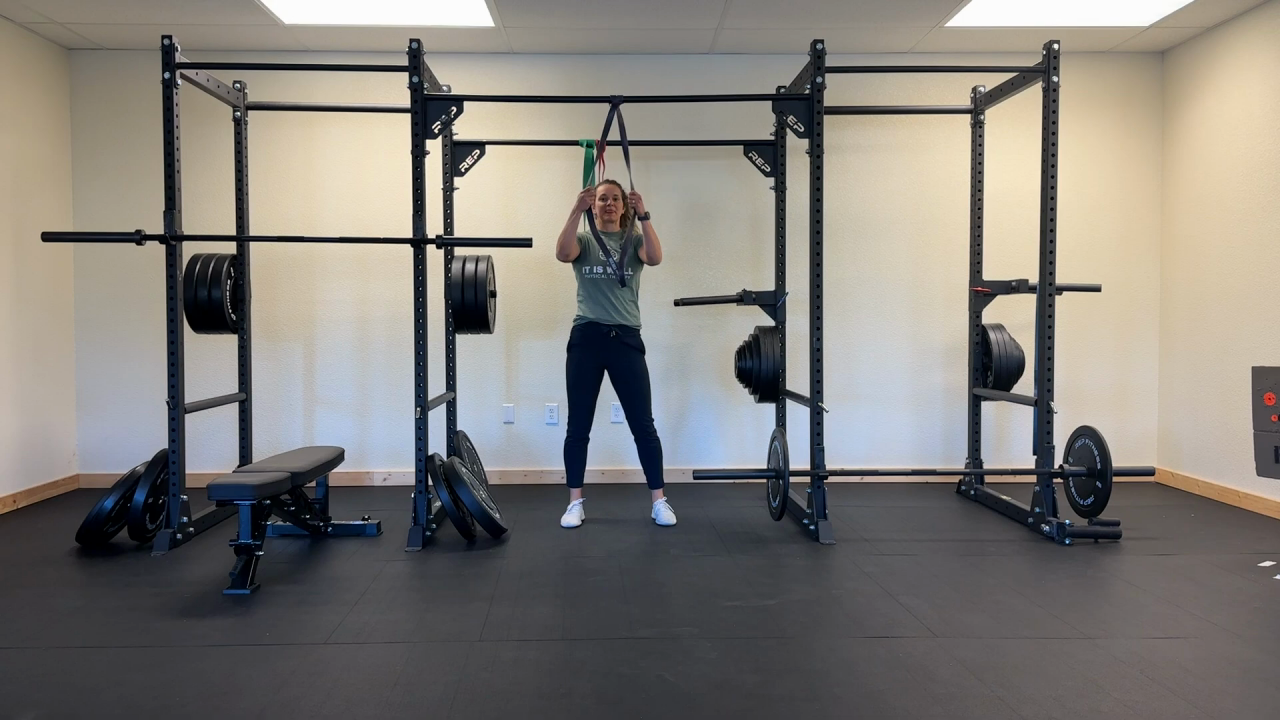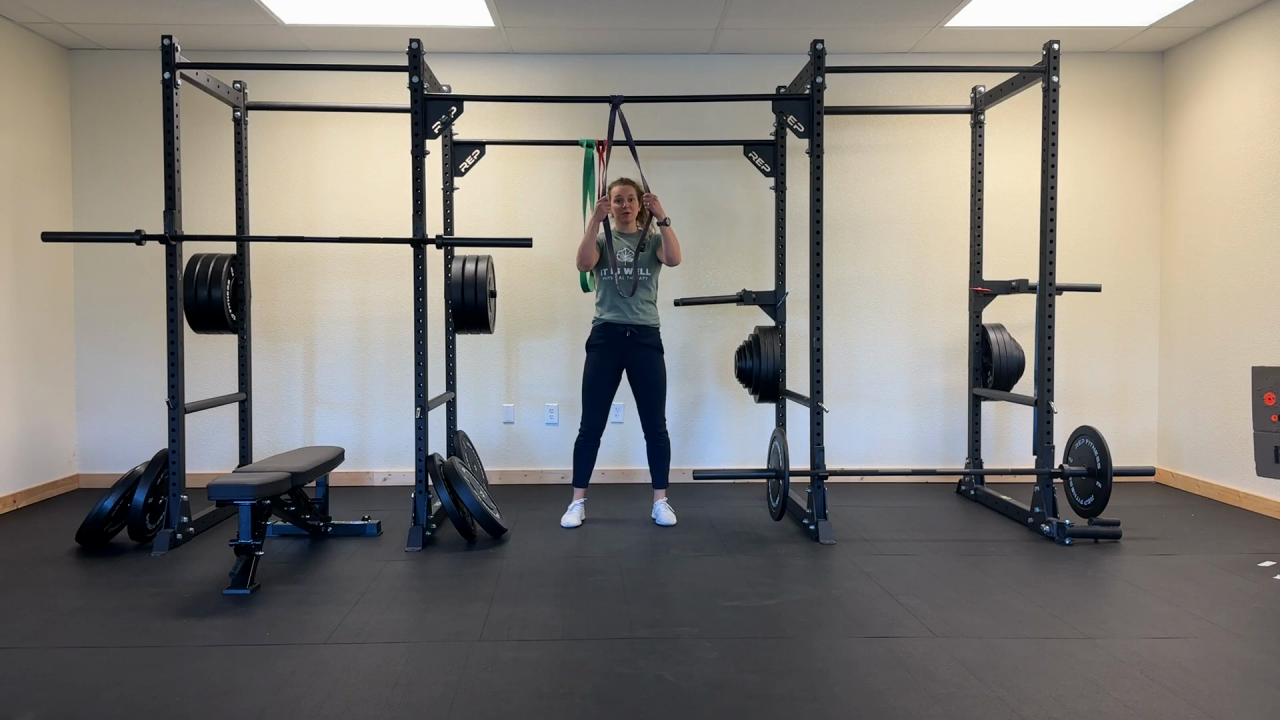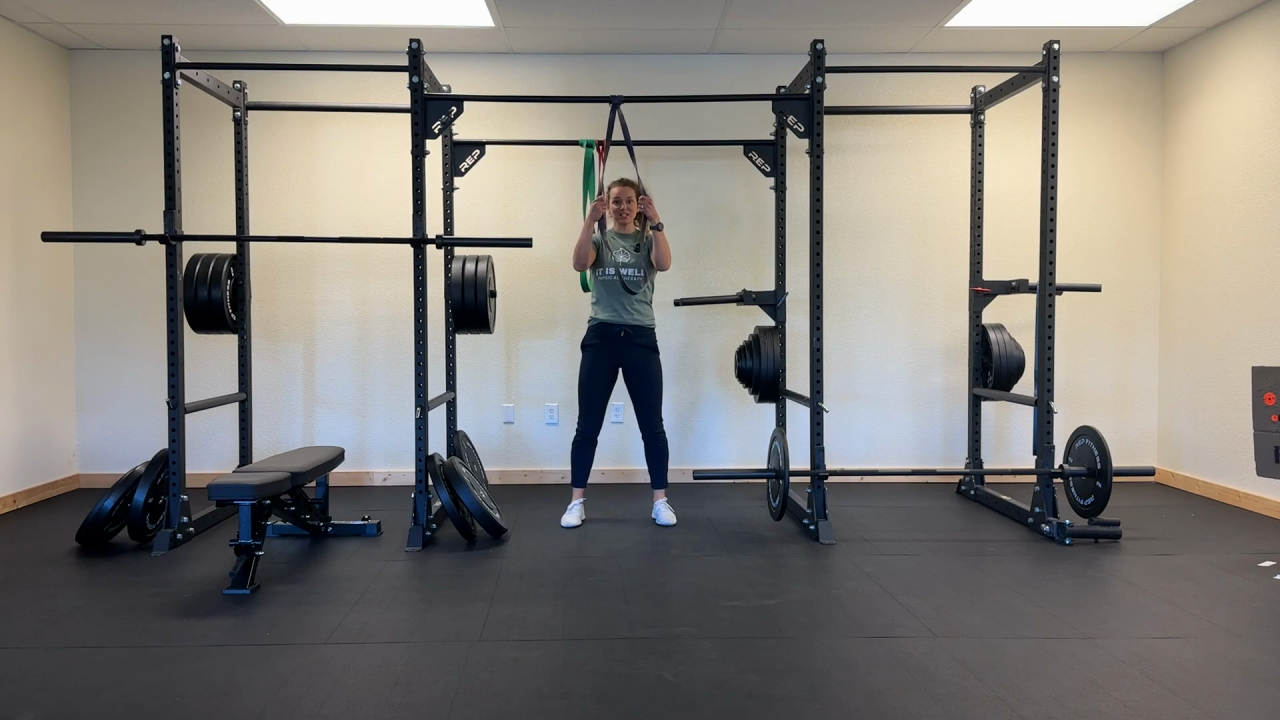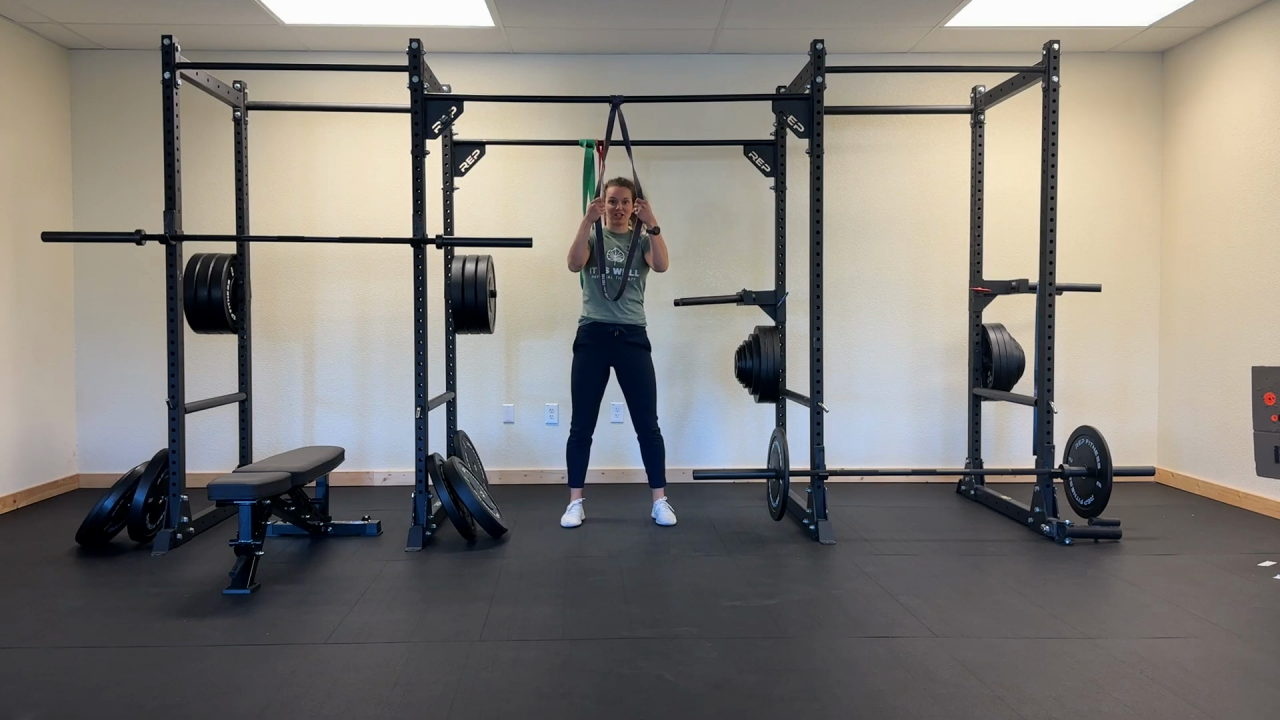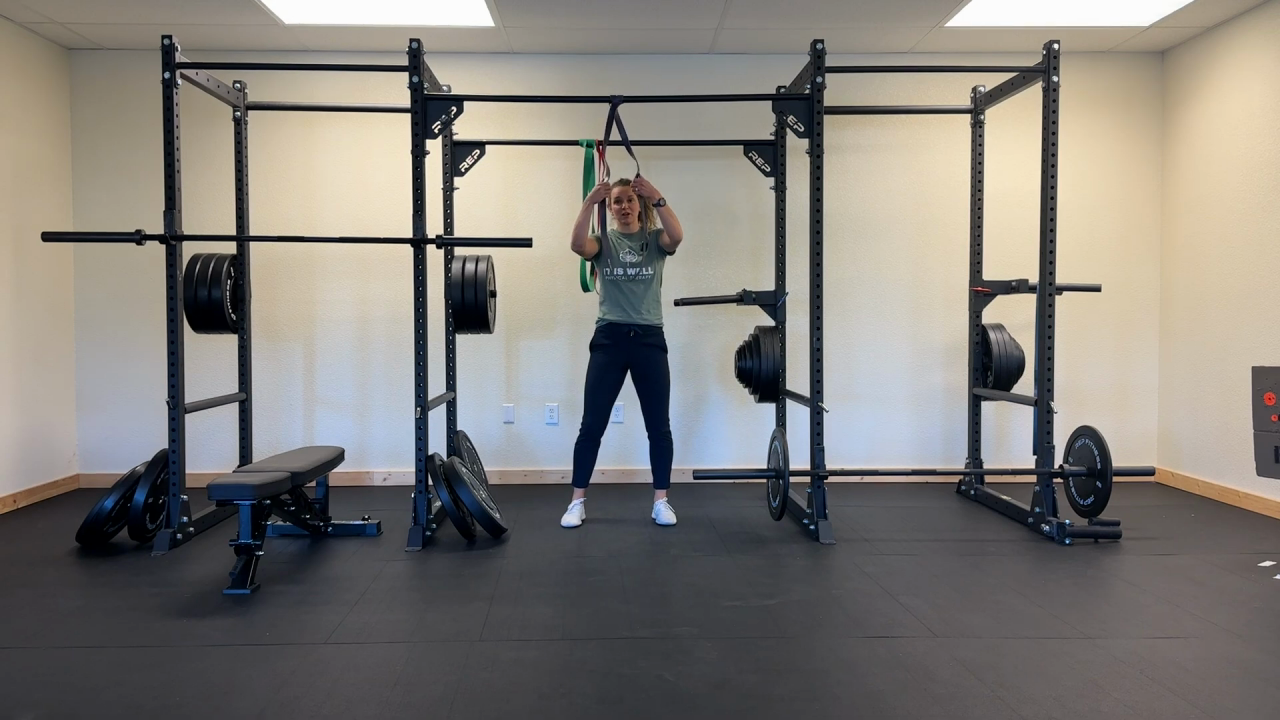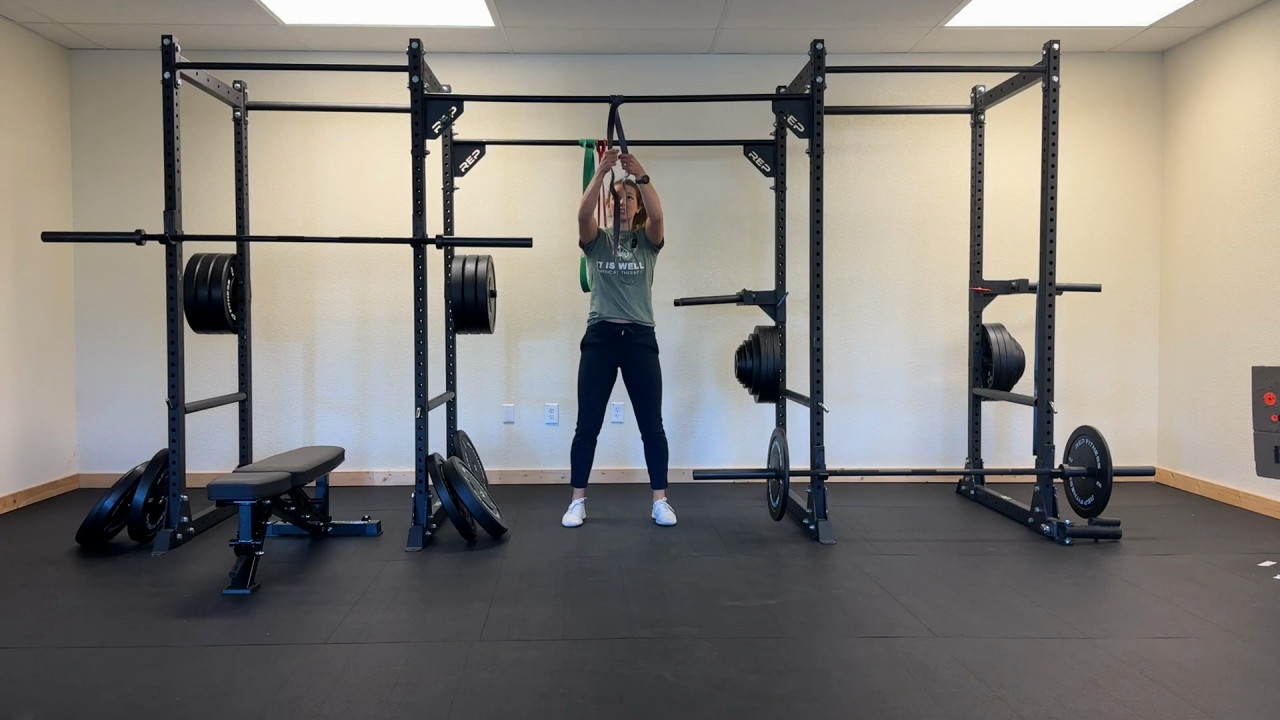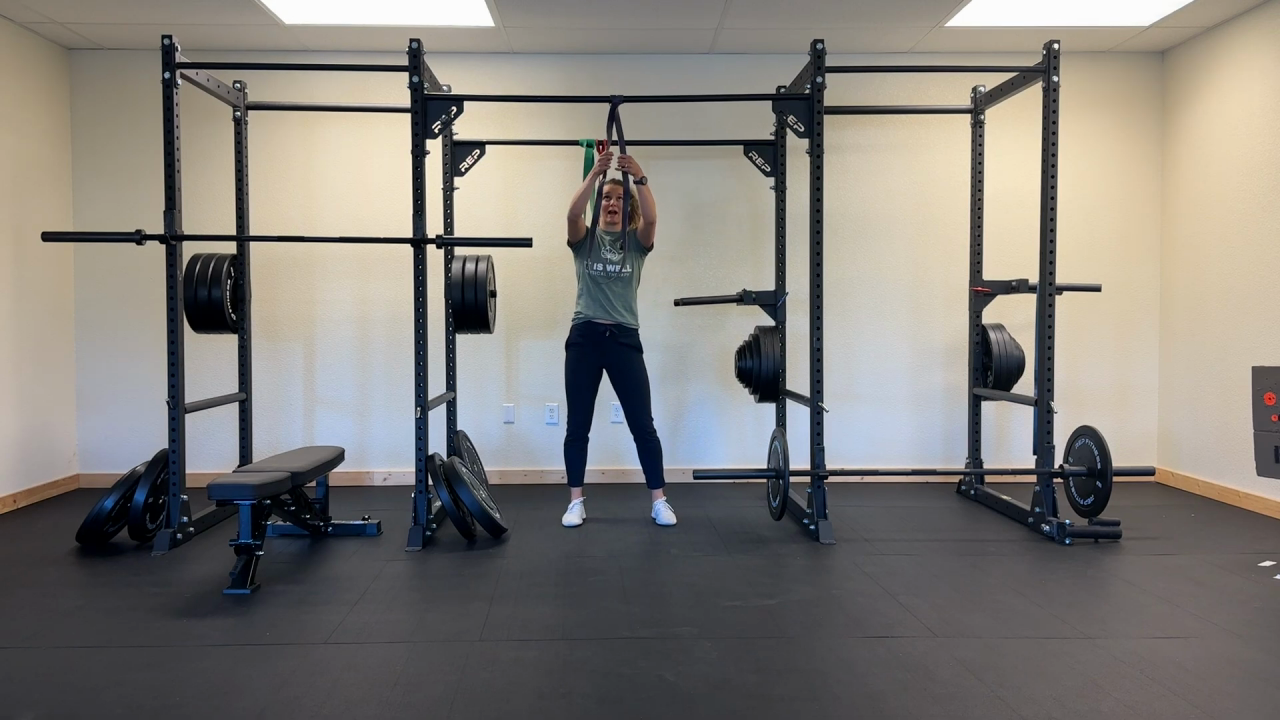
dt=0.4s
person 1, frame 1
left shoulder: (633, 241)
right shoulder: (583, 239)
left elbow: (654, 257)
right elbow: (562, 254)
left wrist: (643, 215)
right wrist: (576, 211)
left hip: (626, 339)
right hip: (586, 338)
left knee: (643, 425)
right knee: (578, 425)
left ankle: (659, 501)
right ankle: (575, 502)
person 1, frame 2
left shoulder: (653, 239)
right shoulder: (601, 239)
left elbow: (675, 259)
right elbow: (583, 264)
left wrist: (662, 217)
right wrist: (595, 220)
left hip: (645, 339)
right hip: (605, 338)
left knee: (655, 426)
right knee: (591, 425)
left ankle: (660, 501)
right ankle: (577, 502)
person 1, frame 3
left shoulder: (648, 240)
right shoulder: (599, 240)
left elbow: (664, 265)
right elbow: (579, 264)
left wrist: (656, 222)
right wrist: (590, 220)
left hip: (641, 339)
right hip: (600, 338)
left knee: (652, 425)
right knee: (588, 426)
left ankle: (660, 501)
right ankle: (577, 502)
person 1, frame 4
left shoulder: (642, 241)
right shoulder: (592, 238)
left elbow: (662, 265)
right elbow: (574, 265)
left wrist: (652, 224)
right wrist: (588, 221)
left hip: (632, 338)
right hip: (592, 337)
left knee: (647, 424)
right knee: (582, 425)
left ankle: (660, 501)
right ankle: (576, 502)
person 1, frame 5
left shoulder: (656, 240)
right shoulder: (603, 242)
left elbow: (677, 235)
right elbow: (576, 244)
left wrist: (658, 198)
right wrist: (590, 202)
left hip: (649, 339)
right hip: (609, 339)
left knee: (658, 425)
right knee: (592, 425)
left ankle: (661, 500)
right ankle: (577, 502)
person 1, frame 6
left shoulder: (648, 239)
right shoulder: (596, 239)
left elbow: (658, 216)
right elbow: (583, 215)
left wrist: (641, 175)
right wrist: (601, 172)
left hip: (640, 338)
right hip: (600, 338)
left knee: (652, 426)
right knee: (588, 425)
left ankle: (660, 502)
right ankle: (577, 502)
person 1, frame 7
left shoulder: (637, 241)
right shoulder: (584, 239)
left elbow: (651, 218)
right elbow: (572, 213)
left wrist: (639, 177)
right wrist: (595, 173)
left hip: (624, 339)
right hip: (584, 338)
left knee: (643, 425)
right knee: (577, 425)
left ankle: (659, 501)
right ankle: (576, 502)
